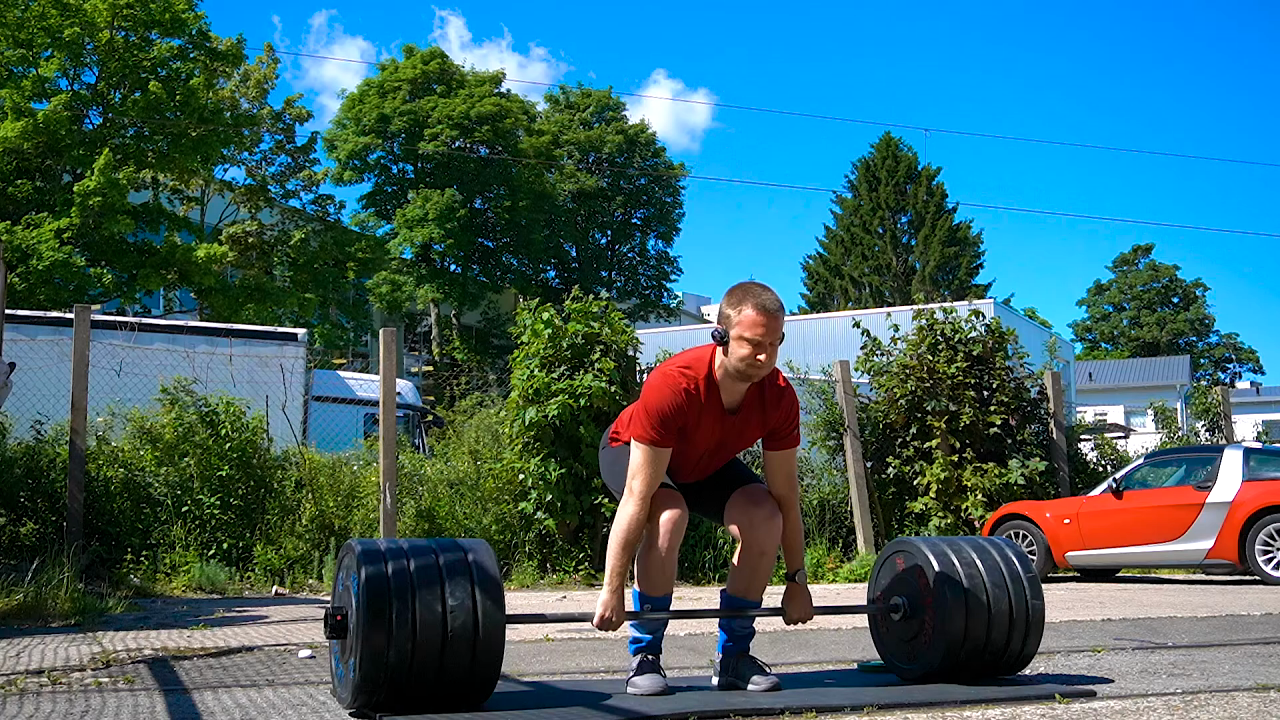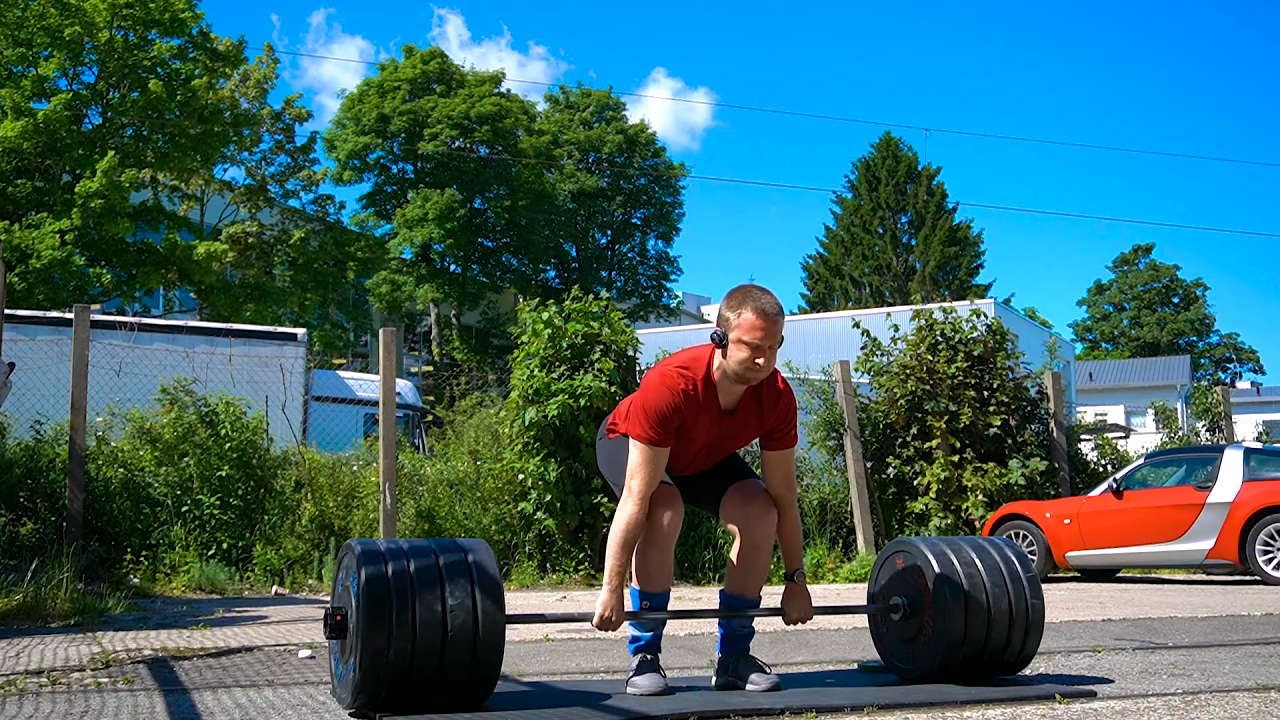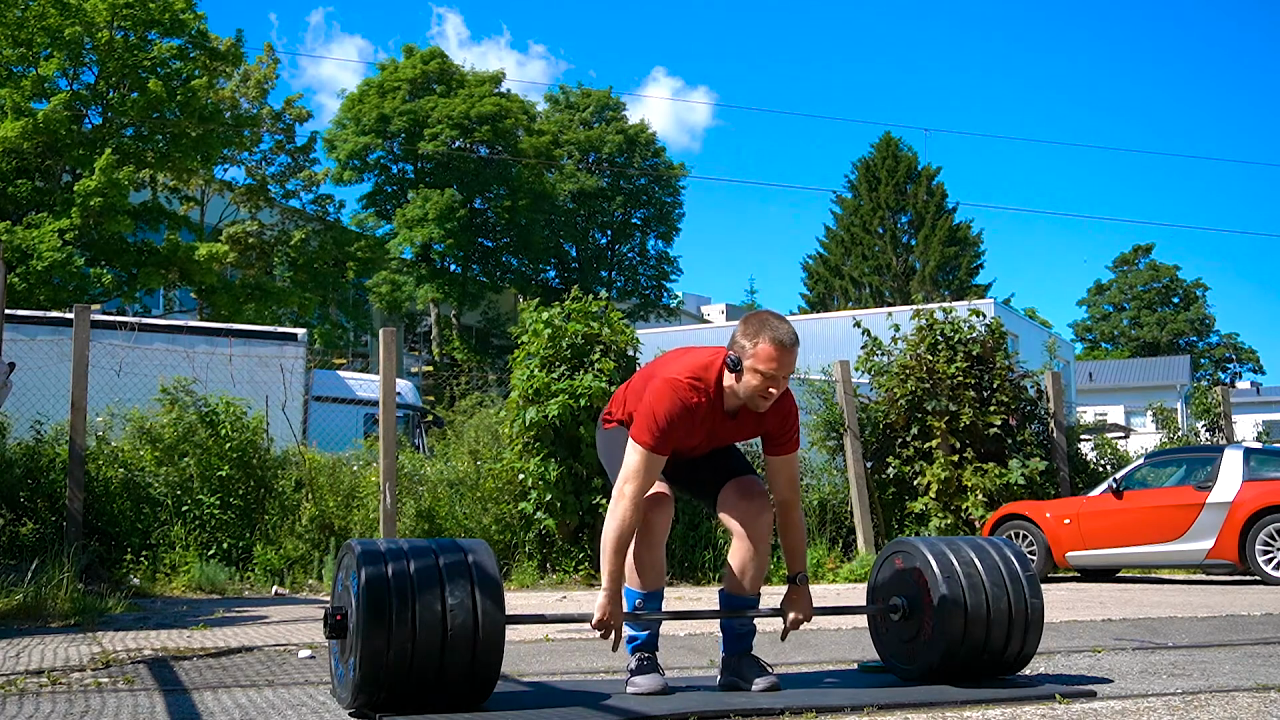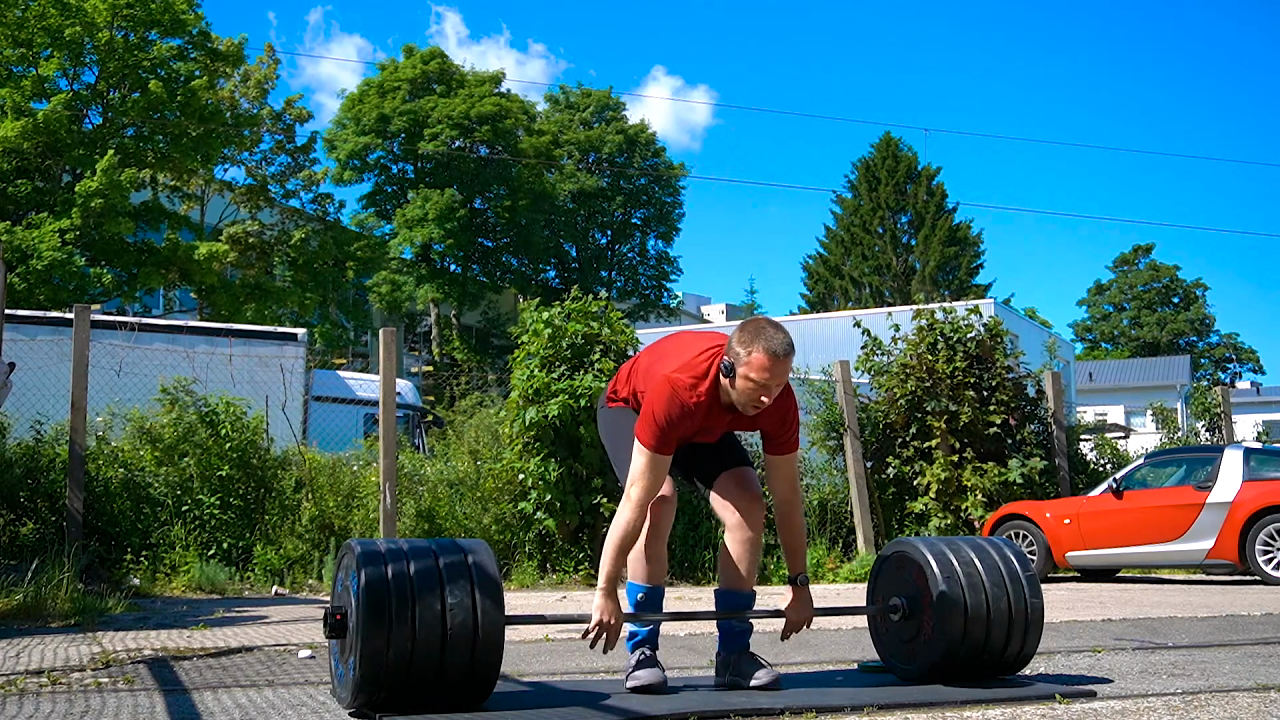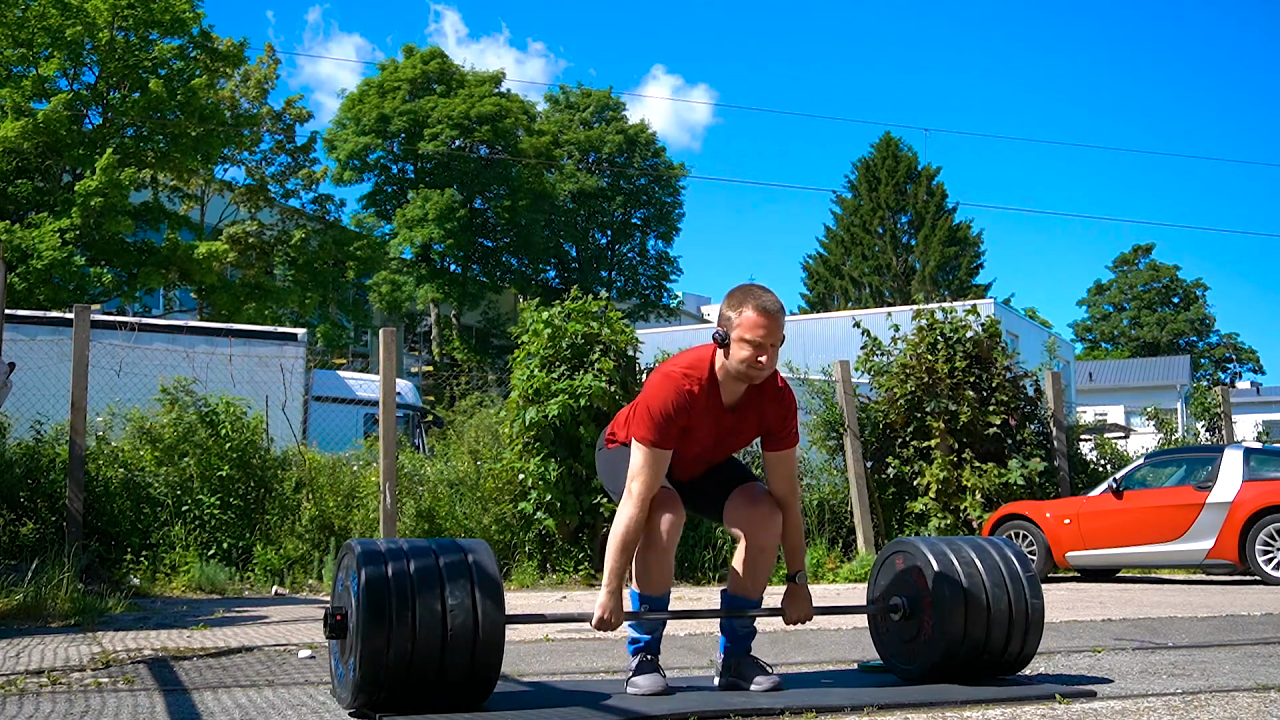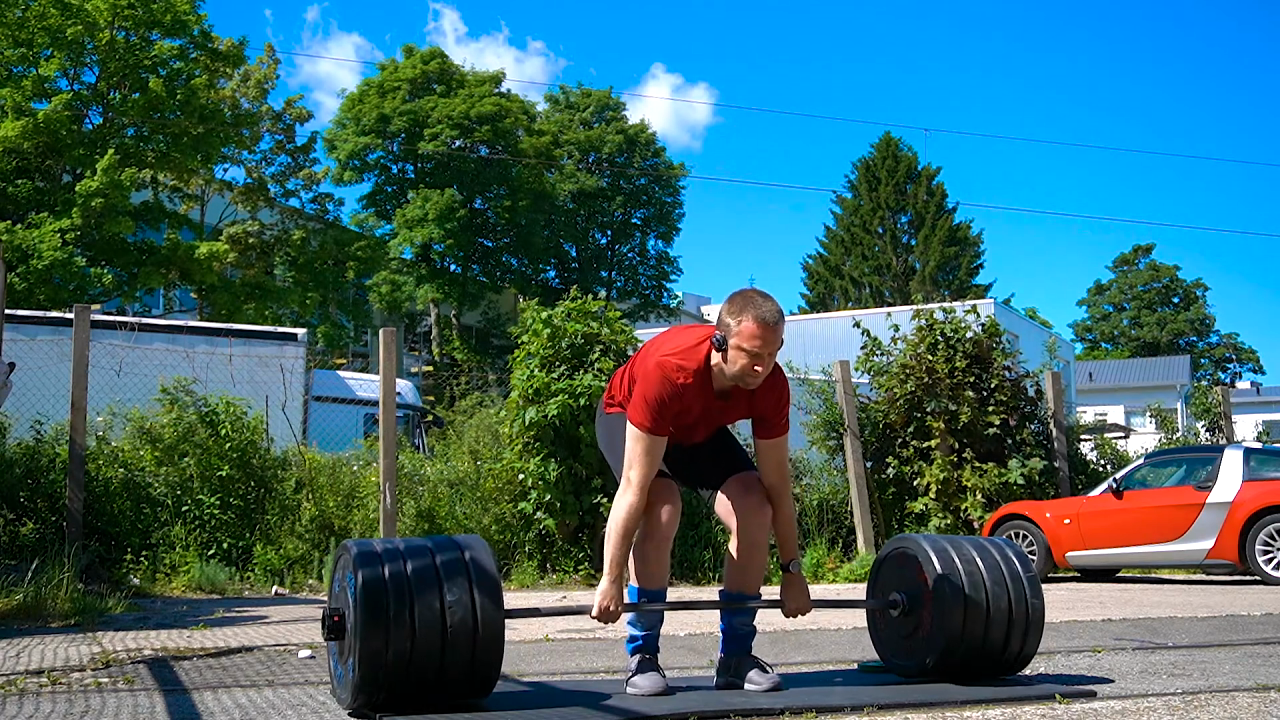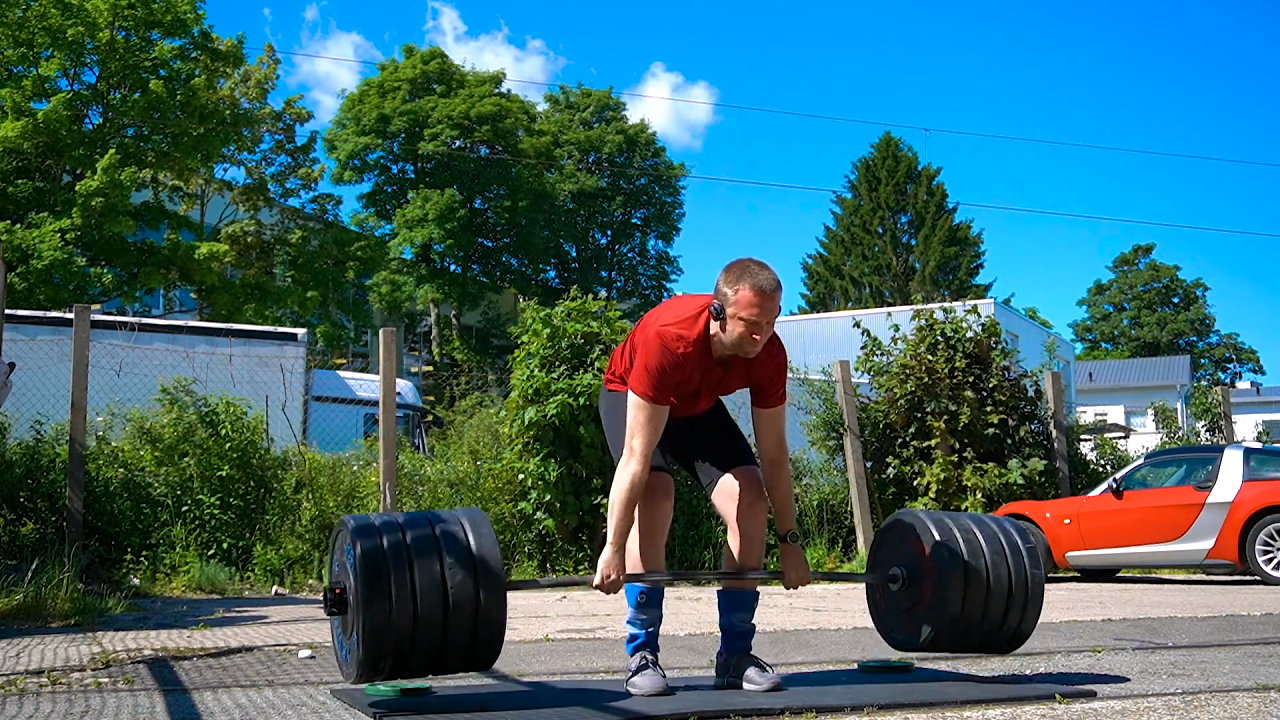
dt=0.7s
person 1, frame 1
left shoulder: (779, 397)
right shoulder: (672, 386)
left elbow: (786, 496)
right elbow: (637, 498)
left wrist: (796, 581)
right wrist: (612, 591)
left hip: (708, 463)
right hip: (631, 451)
left knee: (765, 520)
right knee: (669, 517)
left ankle: (733, 656)
right ankle: (645, 656)
person 1, frame 2
left shoulder: (777, 397)
right shoulder: (670, 385)
left elbow: (783, 495)
right elbow: (638, 497)
left wrist: (795, 580)
right wrist: (612, 590)
left hip: (706, 456)
right hip: (628, 442)
left knee: (760, 516)
right knee: (664, 513)
left ankle: (733, 655)
right ankle: (644, 654)
person 1, frame 3
left shoulder: (779, 404)
right shoulder: (676, 391)
left elbow: (788, 497)
right elbow: (627, 497)
left wrist: (797, 583)
right wrist: (609, 594)
left hip: (702, 442)
right hip: (626, 428)
left knee: (755, 513)
right knee: (655, 507)
left ankle: (736, 654)
right ankle: (641, 654)
person 1, frame 4
left shoulder: (778, 401)
right shoulder: (675, 389)
left elbow: (788, 497)
right elbow: (636, 498)
left wrist: (798, 583)
right wrist: (605, 593)
left hip: (707, 428)
right hip: (631, 407)
left knee: (748, 507)
right knee: (659, 501)
left ankle: (734, 651)
right ankle: (642, 650)
person 1, frame 5
left shoulder: (778, 397)
right shoulder: (674, 386)
left elbow: (786, 496)
right elbow: (637, 499)
left wrist: (797, 581)
right wrist: (609, 592)
left hip: (702, 462)
right hip: (628, 449)
left knee: (764, 517)
right knee: (666, 513)
left ankle: (735, 656)
right ankle: (643, 657)
person 1, frame 6
left shoulder: (771, 385)
right shoulder: (666, 372)
left elbow: (776, 482)
right elbow: (634, 486)
left wrist: (792, 570)
right wrist: (611, 579)
left hip: (700, 430)
right hip: (627, 416)
left knee: (755, 511)
right knee: (663, 508)
left ankle: (735, 655)
right ankle: (642, 656)
person 1, frame 7
left shoulder: (769, 354)
right shoulder: (667, 341)
left elbow: (774, 453)
right elbow: (637, 458)
left wrist: (790, 541)
right wrist: (614, 547)
left hip: (699, 407)
right hip: (629, 396)
left knee: (750, 504)
right knee: (654, 502)
left ankle: (735, 654)
right ankle: (642, 655)
